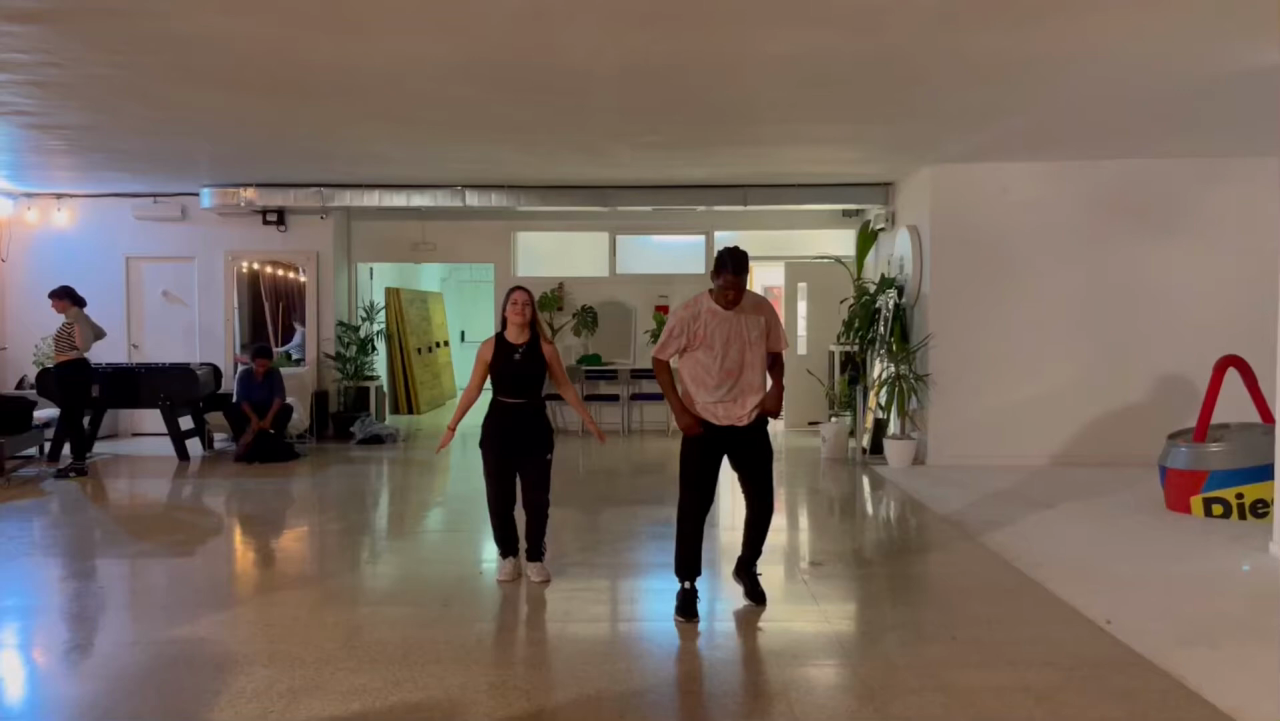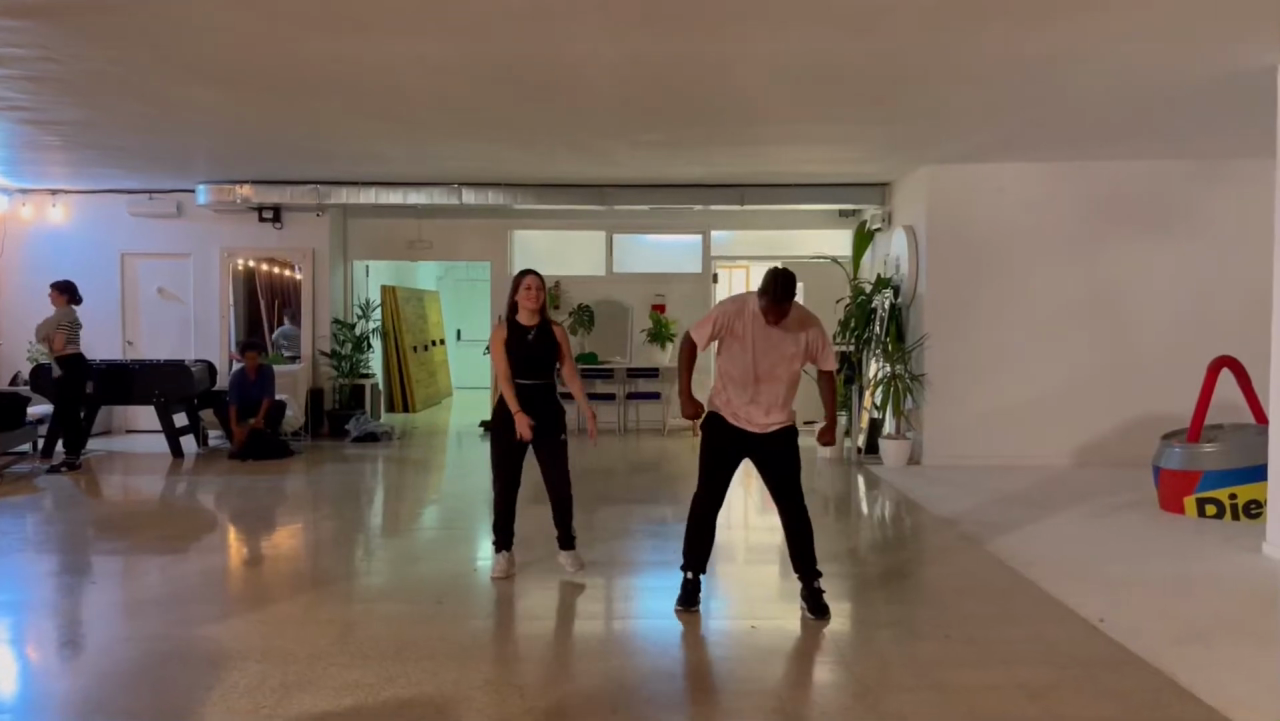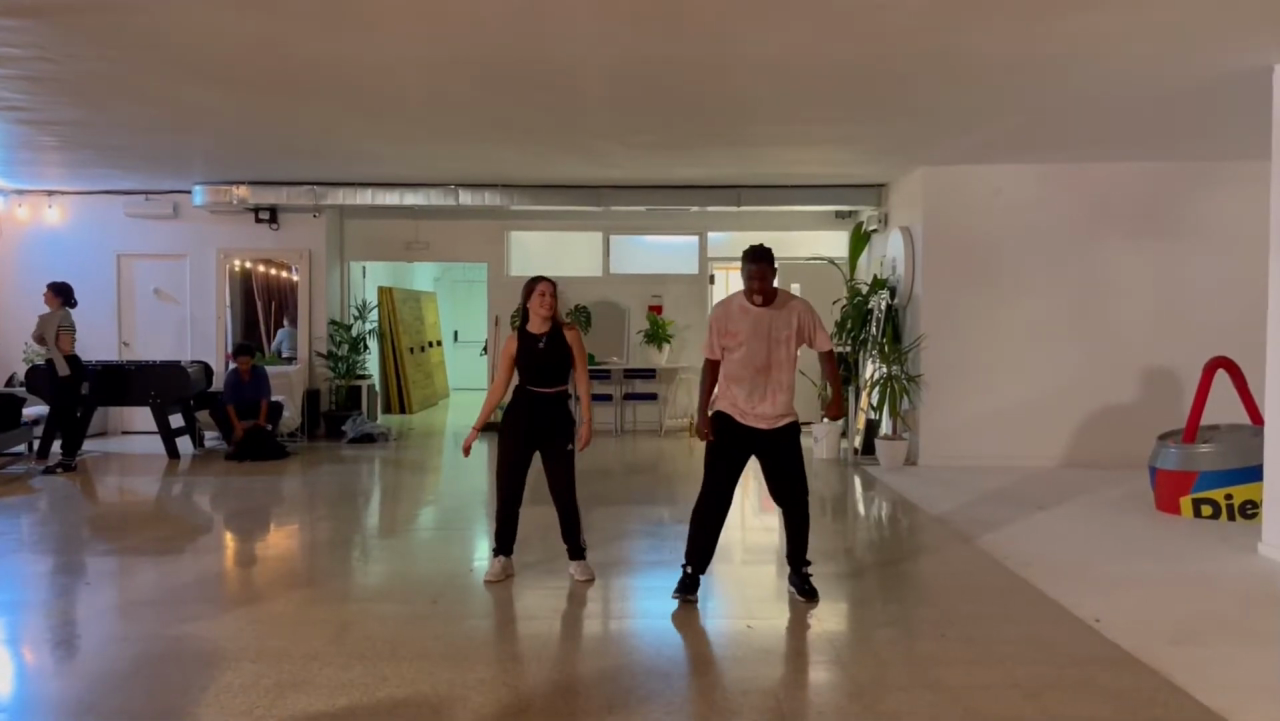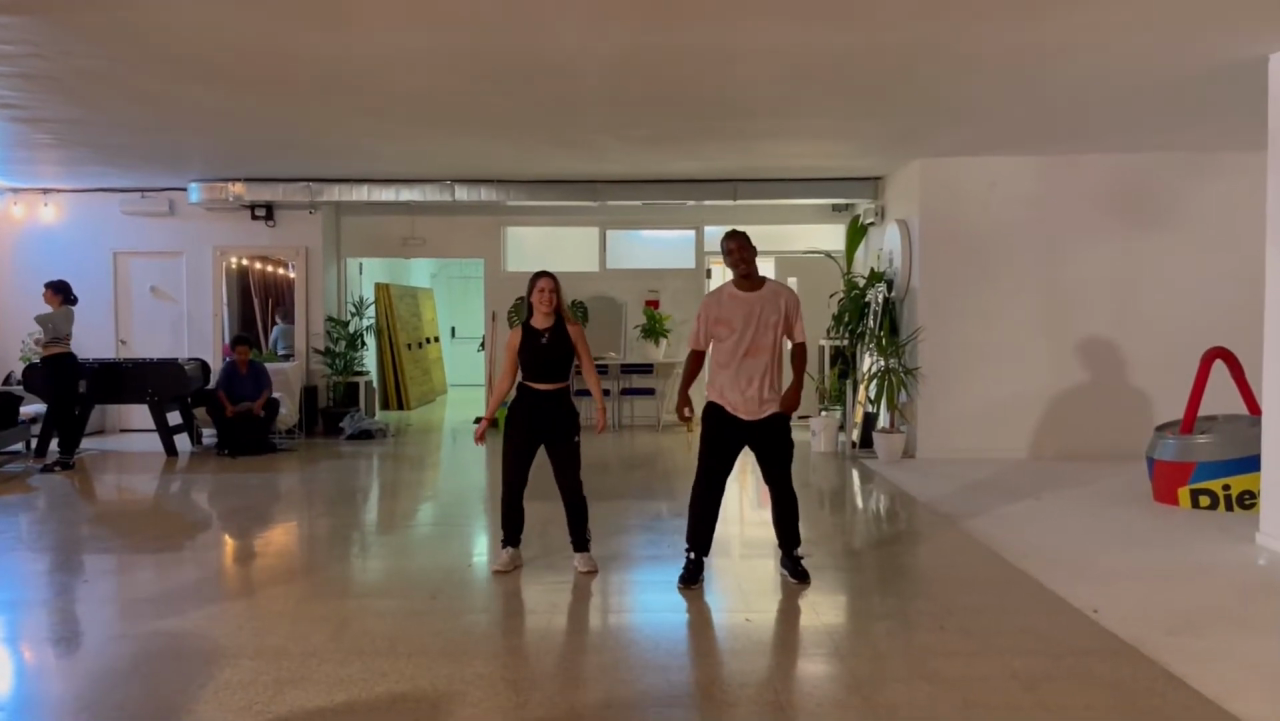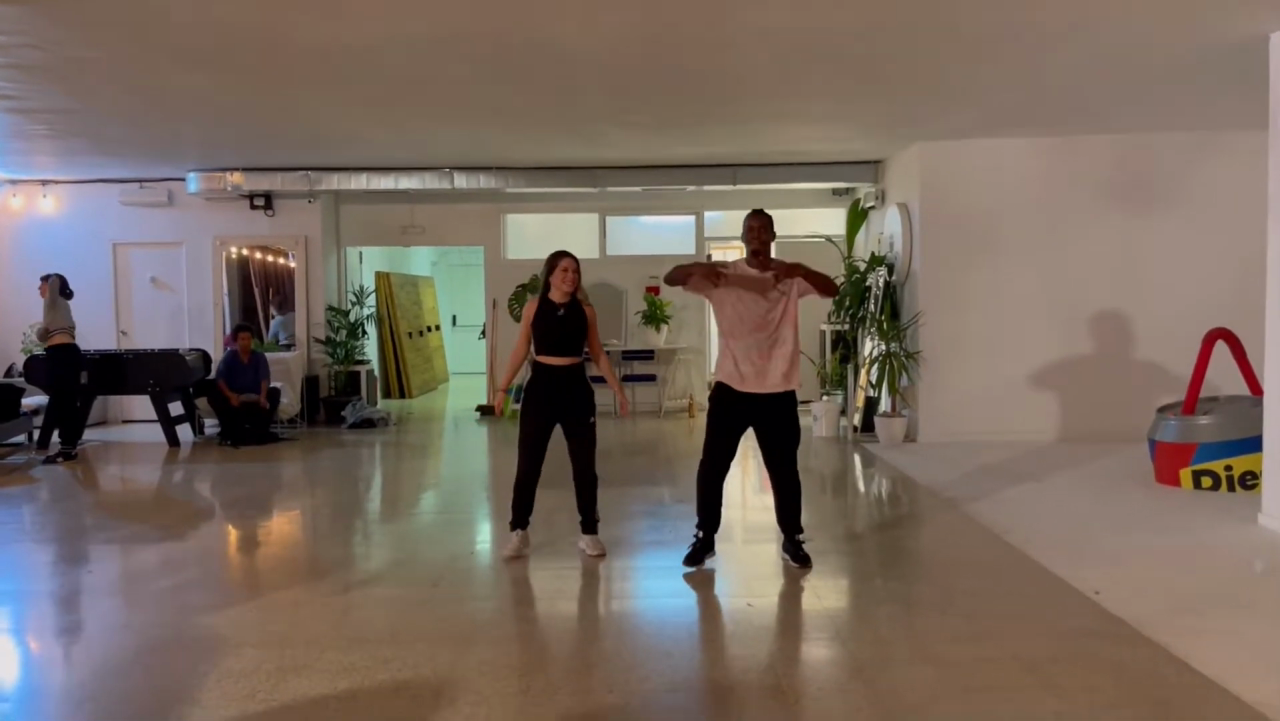
dt=0.7s
person 1, frame 1
left shoulder: (762, 310)
right shoulder: (690, 313)
left elbow: (775, 354)
right elbow: (659, 360)
left wrist: (777, 389)
right wrist: (679, 409)
left hip: (751, 420)
right hip: (703, 422)
left knee: (762, 499)
right knee: (694, 504)
left ankle: (747, 568)
right ankle: (686, 586)
person 1, frame 2
left shoulder: (808, 325)
right shoulder: (732, 309)
left elbow: (826, 370)
right elbow: (690, 341)
left wrist: (831, 422)
right wrist: (685, 395)
left hip: (777, 428)
right hip: (725, 420)
left knee: (793, 506)
right knee: (706, 500)
left ankle: (810, 585)
right ankle: (691, 577)
person 1, frame 3
left shoulder: (798, 310)
right shoulder: (723, 311)
left elbow: (825, 351)
right elbow: (712, 363)
left wrist: (836, 395)
right wrist: (702, 413)
left hip: (780, 423)
right hip: (730, 419)
left knee: (794, 500)
right knee: (713, 497)
left ankle: (798, 571)
right ankle: (691, 574)
person 1, frame 4
left shoulder: (784, 297)
right shoulder: (714, 301)
left elbow: (798, 345)
right elbow: (697, 351)
left wrist: (796, 386)
right wrist: (683, 392)
left hip: (770, 410)
right hip: (722, 409)
left knee: (781, 486)
right knee: (707, 486)
left ankle: (790, 554)
right ankle: (695, 559)
person 1, frame 5
left shoulder: (790, 276)
right shoulder: (722, 275)
left elbow: (831, 290)
right elbow: (671, 279)
left wrist: (800, 271)
right wrist: (699, 268)
left hip: (778, 391)
right hip: (730, 387)
left knee: (784, 470)
right knee: (711, 466)
left ankle: (792, 539)
right ankle: (704, 538)
person 2, frame 1
left shoulder: (544, 347)
right shoulder: (490, 347)
left elbow: (564, 387)
right elbow: (473, 389)
left wrist: (588, 421)
right wrist: (451, 426)
left hip: (535, 428)
right hip: (499, 428)
left knee: (537, 500)
right knee: (499, 499)
left ankle: (535, 558)
right ankle: (508, 556)
person 2, frame 2
left shoulder: (555, 331)
right shoulder: (502, 331)
left elbow: (570, 374)
right elbow: (503, 377)
left wrist: (588, 412)
right wrist: (516, 414)
left hip: (548, 410)
right hip: (511, 411)
left knee: (559, 483)
right knee: (505, 485)
left ankle: (567, 547)
right ankle: (503, 551)
person 2, frame 3
left shoulder: (569, 334)
right shoulder: (514, 340)
left elbow: (581, 379)
right elbow: (499, 386)
left wrist: (585, 420)
right wrist: (477, 428)
left hip: (557, 416)
right hip: (520, 415)
left knee: (564, 492)
right knee: (508, 490)
left ankle: (577, 557)
right ankle: (502, 557)
person 2, frame 4
left shoulder: (571, 329)
right shoulder: (518, 334)
left elbow: (588, 370)
right elbow: (506, 379)
left wrist: (600, 406)
right wrist: (487, 417)
left hip: (561, 411)
right hip: (524, 410)
left knee: (570, 484)
right knee: (512, 483)
left ankle: (581, 550)
right ankle: (511, 548)
person 2, frame 5
left shoulder: (584, 310)
right shoulder: (534, 306)
left elbow: (598, 354)
right elbow: (521, 350)
left wrist: (617, 390)
right wrist: (502, 388)
left hip: (575, 388)
right hip: (541, 387)
left knee: (584, 465)
right knee: (528, 463)
left ankle: (589, 532)
right ankle: (519, 531)
person 3, frame 1
left shoulder: (73, 321)
right shoulder: (72, 320)
left elbow: (82, 345)
left wrist: (78, 323)
left hip: (72, 372)
right hip: (70, 372)
left knee: (71, 418)
right knee: (71, 417)
left ankle: (79, 465)
right ankle: (78, 461)
person 3, frame 2
left shoulder: (64, 315)
right shoulder: (67, 313)
left elbow: (58, 345)
left wrist: (45, 340)
right wrist: (48, 339)
left hip: (69, 366)
right hip: (71, 365)
left knee: (66, 412)
right knee: (69, 412)
left ankle: (72, 459)
right ankle: (73, 457)
person 3, frame 3
left shoulder: (62, 316)
right shoulder: (54, 316)
left elbow: (64, 346)
left wrist: (44, 339)
right wrist: (40, 338)
left hip: (67, 368)
right hip: (60, 368)
left knee: (65, 413)
right knee: (62, 413)
left ankle: (68, 460)
right ankle: (68, 458)
person 3, frame 4
left shoulder: (65, 312)
right shoulder: (56, 314)
right wrist: (41, 341)
left hip: (62, 364)
right hip: (56, 365)
left knee: (63, 411)
right knee: (60, 411)
left ankle: (66, 458)
right ankle: (66, 456)
person 3, frame 5
left shoulder: (55, 301)
right shoulder: (58, 306)
left elbow: (54, 282)
right elbow: (45, 336)
right wrist: (42, 331)
left hip: (63, 354)
right hip: (63, 355)
left knee: (62, 402)
right knee: (64, 402)
left ankle: (68, 449)
right ankle: (68, 447)
